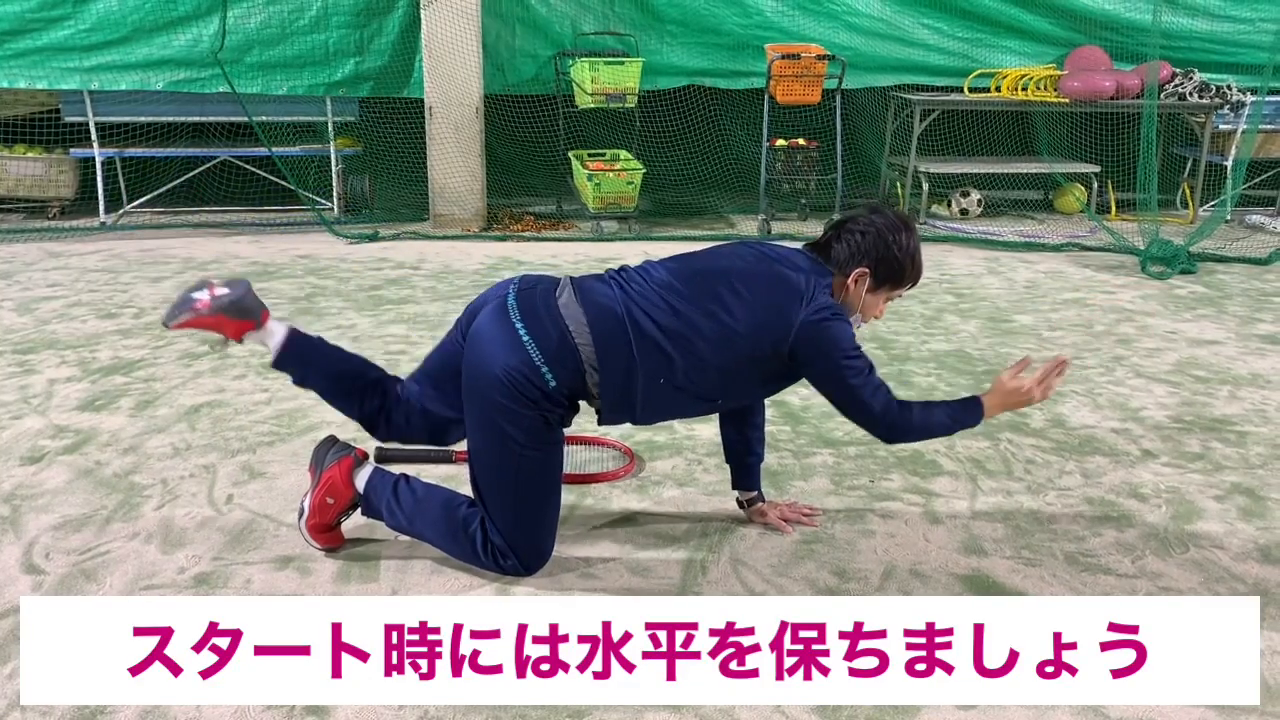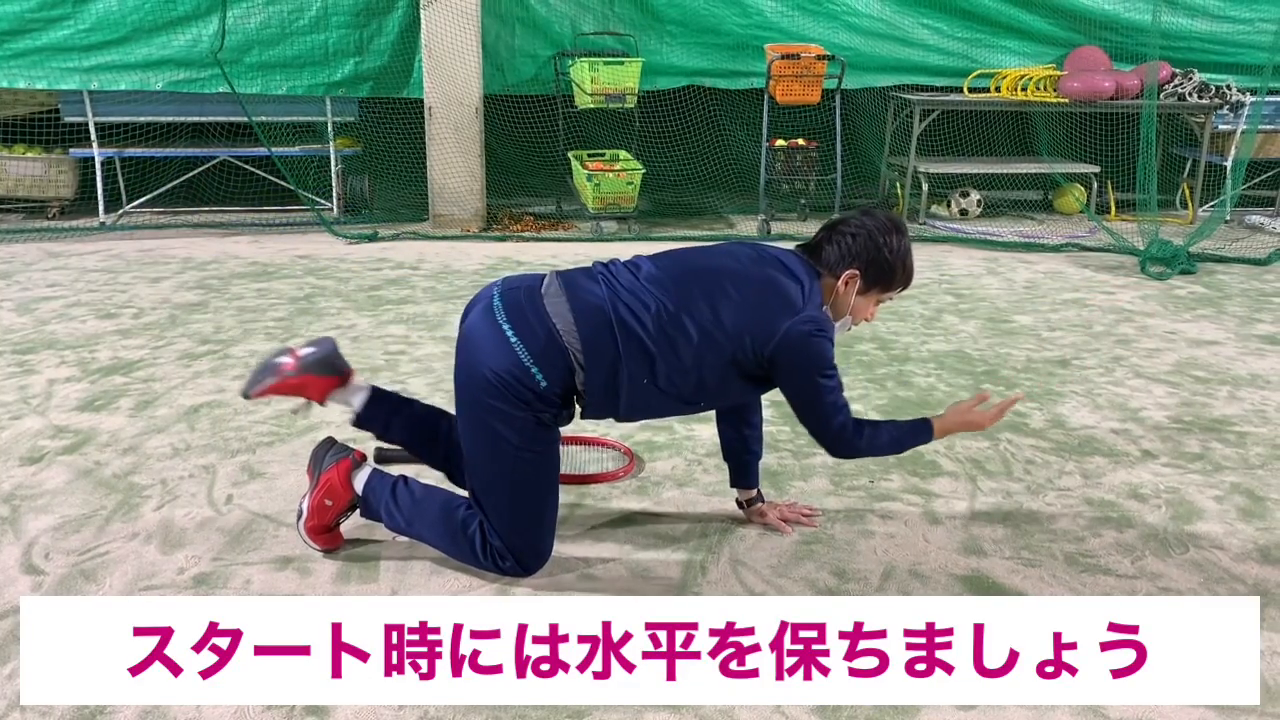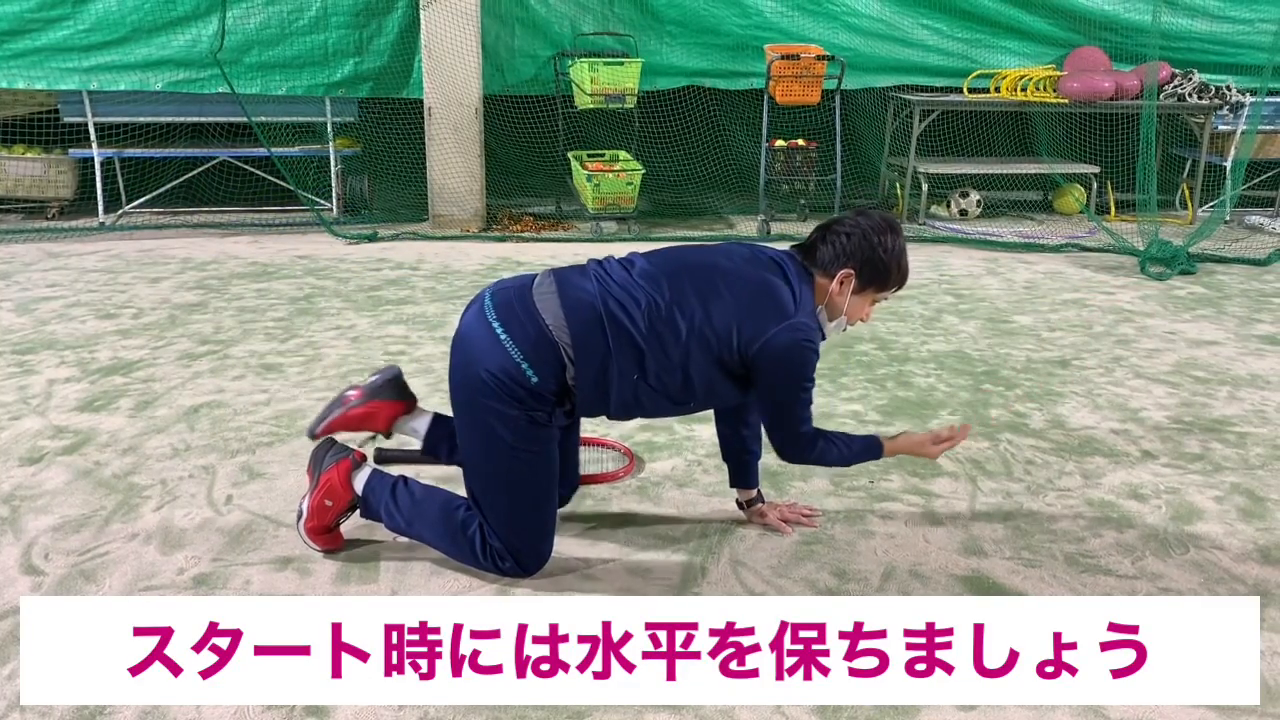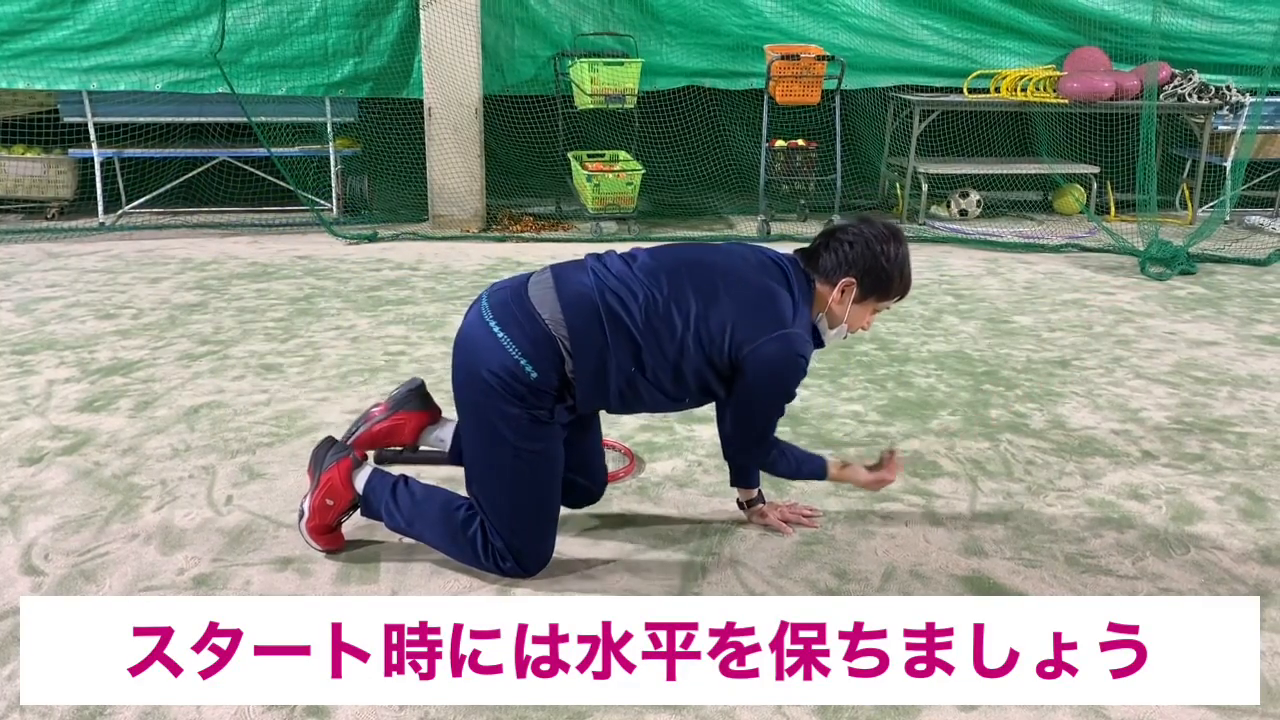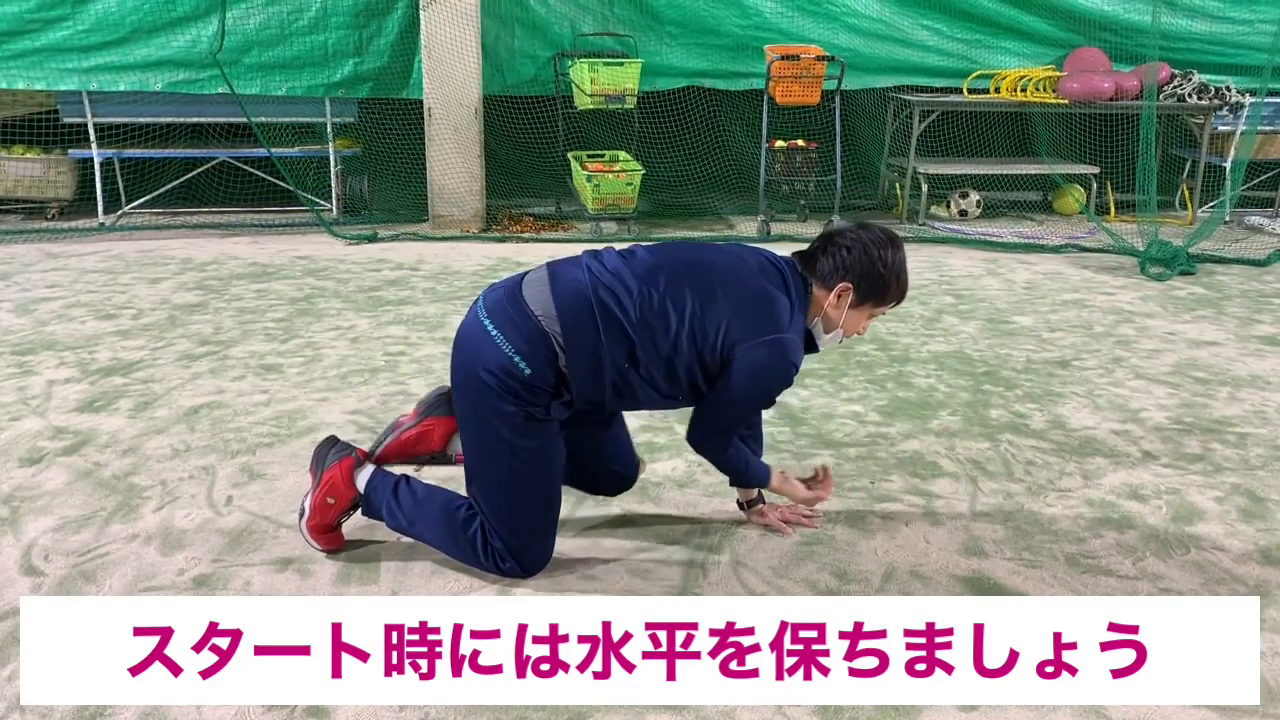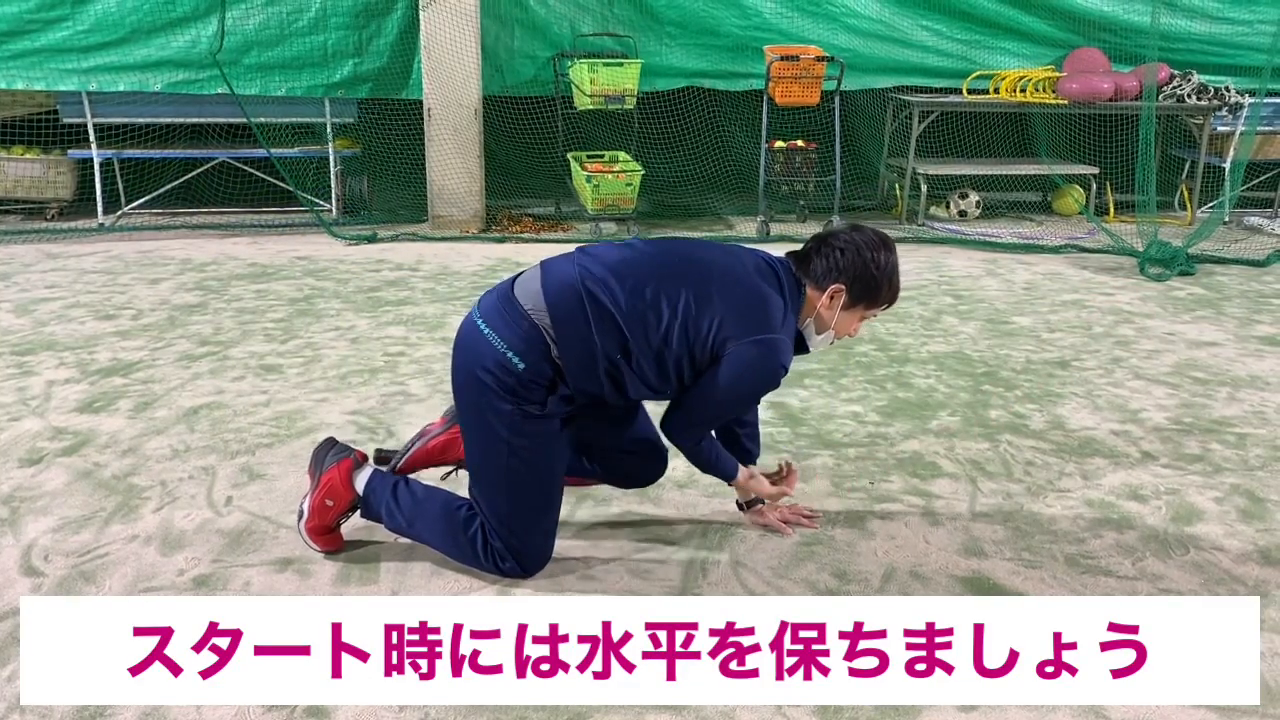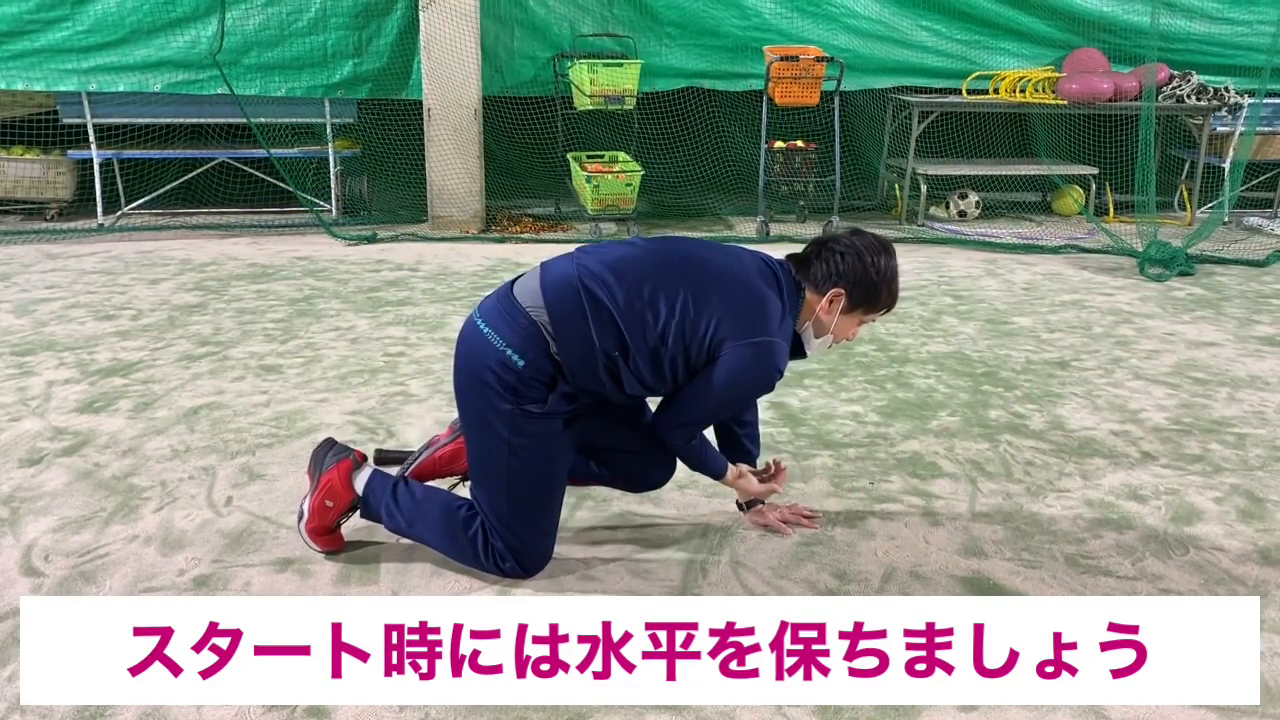
dt=0.2s
person 1, frame 1
left shoulder: (772, 266)
right shoulder: (816, 320)
left elbow: (741, 384)
right elbow: (886, 420)
left wrist: (752, 497)
right wrist: (989, 405)
left hip: (514, 310)
right hip: (527, 368)
left knee: (408, 417)
right knee: (515, 550)
left ankle: (253, 323)
right ankle: (356, 483)
person 1, frame 2
left shoulder: (767, 269)
right shoulder: (801, 328)
left elbow: (736, 388)
right elbow: (839, 435)
left wrist: (749, 496)
right wrist: (943, 427)
left hip: (509, 312)
right hip: (520, 367)
left knee: (479, 469)
right knee: (514, 551)
left ankle: (336, 384)
right ankle: (355, 484)
person 1, frame 3
left shoulder: (768, 269)
right shoulder: (790, 335)
left elbow: (735, 390)
right elbow: (795, 441)
left wrist: (750, 495)
right wrist: (898, 445)
left hip: (512, 318)
right hip: (514, 363)
left knee: (551, 485)
right knee: (517, 552)
left ankle: (398, 414)
right ankle: (354, 482)
person 1, frame 4
left shoulder: (771, 272)
right shoulder: (784, 342)
left elbow: (736, 396)
right elbow: (750, 442)
left wrist: (752, 498)
right wrist: (840, 471)
left hip: (516, 319)
right hip: (514, 362)
left knee: (583, 489)
right knee: (516, 555)
left ankle: (426, 426)
right ankle: (355, 481)
person 1, frame 5
left shoulder: (769, 275)
right shoulder: (776, 346)
left elbow: (734, 397)
right elbow: (710, 434)
left wrist: (753, 497)
right wrist: (774, 484)
left hip: (517, 322)
right hip: (513, 361)
left knee: (614, 476)
right knee: (517, 555)
left ankle: (452, 429)
right ankle: (356, 481)
person 1, frame 6
left shoulder: (763, 275)
right shoulder: (766, 346)
left elbow: (730, 398)
right elbow: (686, 427)
left wrist: (752, 498)
right wrist: (743, 478)
left hip: (527, 325)
right hip: (511, 360)
left knee: (642, 465)
right knee: (517, 555)
left ankle: (472, 442)
right ankle: (356, 482)
person 1, frame 7
left shoulder: (765, 277)
right shoulder: (762, 347)
left elbow: (732, 400)
right elbow: (675, 425)
left wrist: (753, 498)
right wrist: (732, 475)
left hip: (535, 332)
right hip: (513, 360)
left knee: (651, 467)
right knee: (517, 556)
left ankle: (478, 450)
right ankle: (356, 482)
